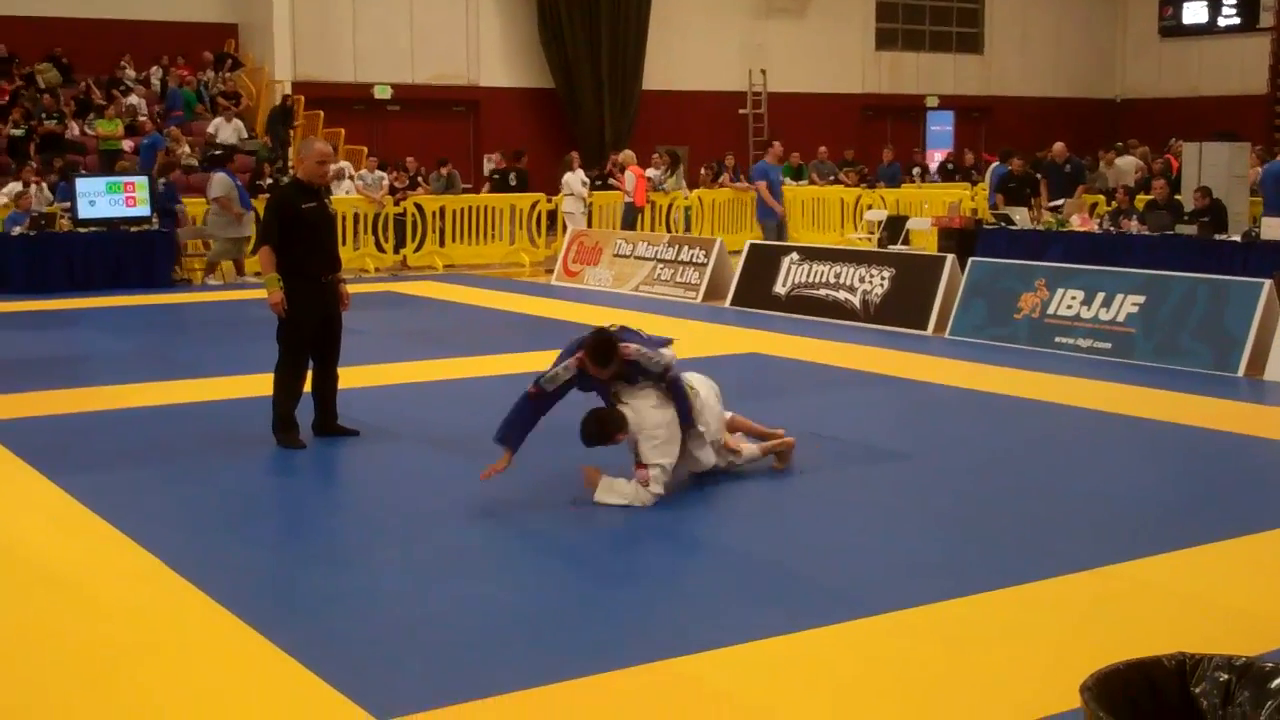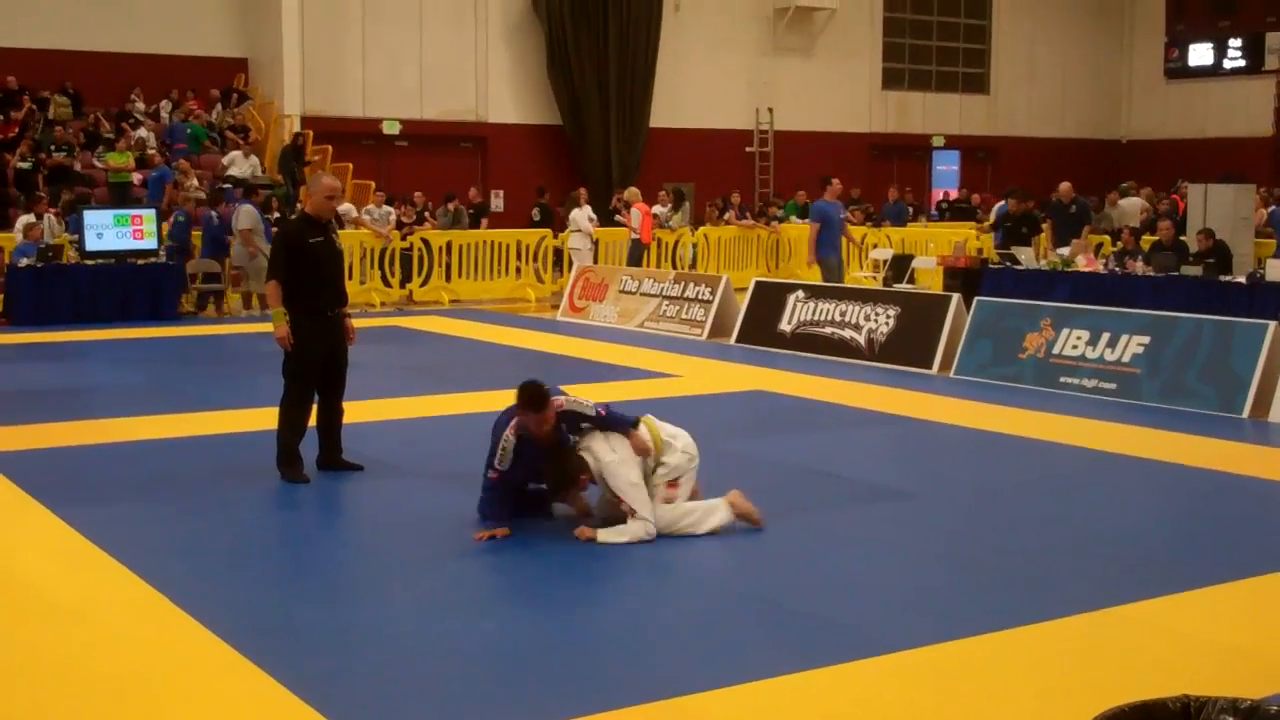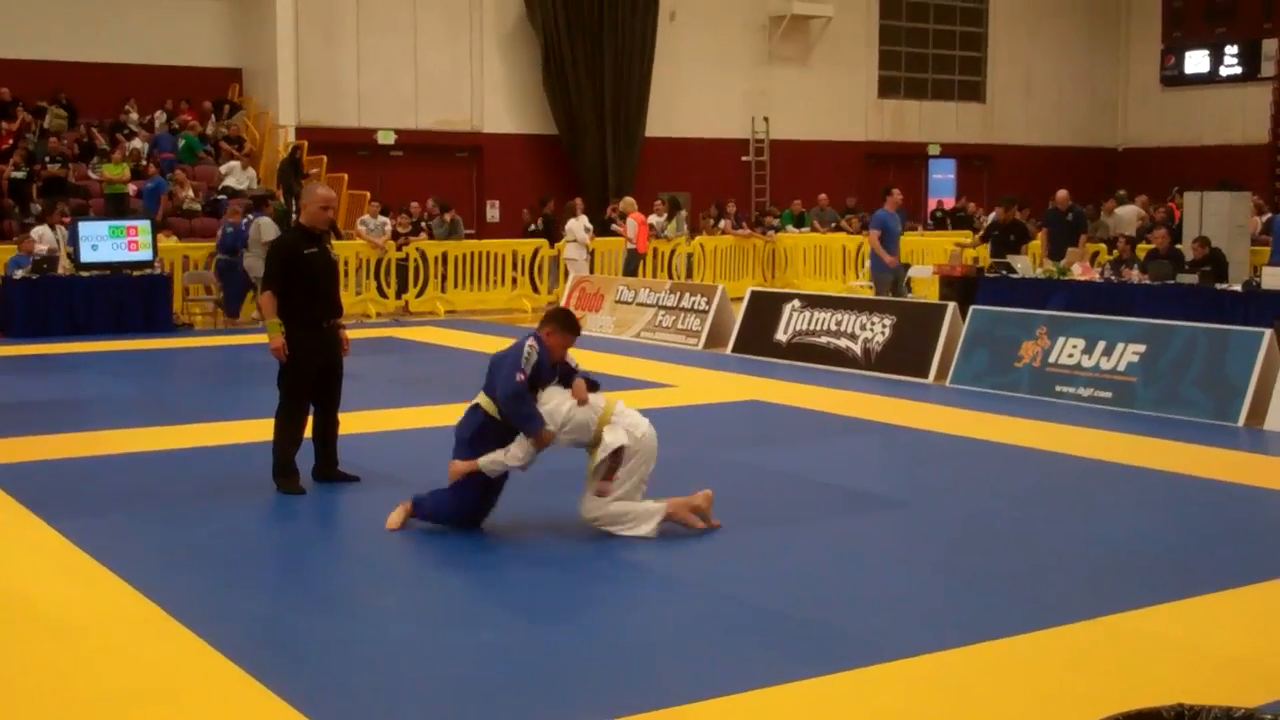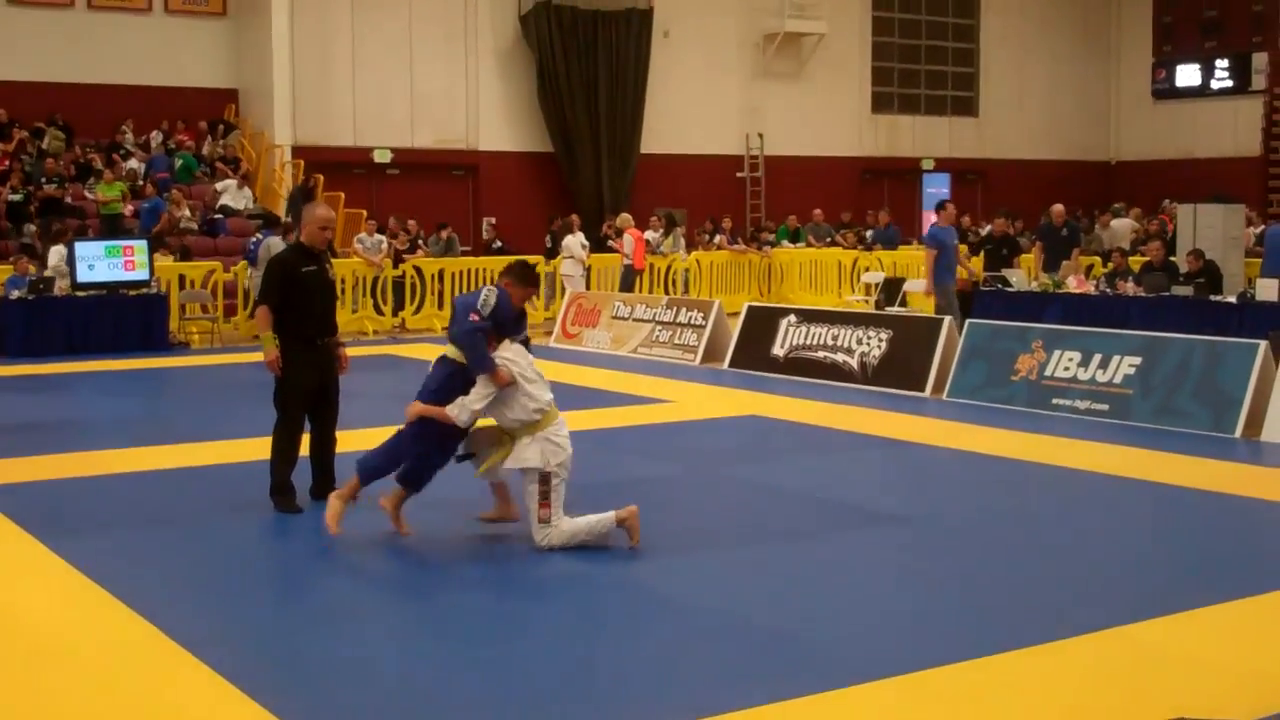
dt=0.5s
person 1, frame 1
left shoulder: (323, 196)
right shoulder: (283, 198)
right elbow: (266, 246)
left wrist: (339, 281)
right wrist: (273, 286)
left hip: (326, 289)
right hip: (297, 292)
left knee: (328, 359)
right knee: (293, 362)
left ankle: (326, 421)
right ankle: (284, 427)
person 1, frame 2
left shoulder: (330, 231)
right shoulder: (291, 232)
right elbow: (273, 280)
left wrist: (344, 315)
right wrist: (279, 319)
left hip: (332, 324)
right hip: (303, 325)
left knee: (333, 394)
right knee: (298, 395)
left ankle: (330, 455)
right ankle: (288, 461)
person 1, frame 3
left shoulder: (325, 241)
right shoulder: (286, 244)
right elbow: (268, 291)
left wrist: (338, 326)
right wrist: (274, 331)
left hip: (327, 334)
right hip: (298, 337)
left knee: (328, 405)
right knee: (293, 407)
left ankle: (326, 467)
right ankle: (284, 473)
person 1, frame 4
left shoulder: (323, 261)
right shoulder: (284, 262)
right elbow: (264, 306)
left wrist: (337, 344)
right wrist: (269, 344)
left hip: (323, 351)
right hip: (294, 353)
left knee: (326, 422)
right knee: (290, 424)
left ankle: (324, 485)
right ankle: (281, 491)
person 2, frame 1
left shoulder: (652, 437)
right shoulder: (620, 401)
left elbow: (646, 494)
left wrist: (600, 484)
left hip: (700, 408)
right hip: (691, 383)
right knee: (720, 420)
left ankle: (778, 445)
right ankle: (772, 434)
person 2, frame 2
left shoulder: (615, 470)
right shoulder: (579, 450)
left elbow: (645, 529)
left wrist: (597, 534)
left hip: (676, 451)
right hip: (660, 439)
left knee: (661, 521)
left ankle: (728, 505)
right ankle: (685, 494)
person 2, frame 3
left shoulder: (541, 413)
right shoulder: (544, 394)
left elbow: (516, 456)
left wrist: (467, 467)
left hip: (626, 439)
right hip: (633, 431)
left knee: (595, 511)
right knee: (618, 507)
left ankle: (674, 508)
right ankle: (693, 502)
person 2, frame 4
left shoulder: (499, 364)
right shoulder: (511, 350)
left elbow: (464, 414)
left wrist: (421, 410)
left hip: (542, 445)
left knee: (548, 538)
right knee: (475, 442)
left ankle: (623, 517)
right ankle: (505, 505)
person 3, frame 1
left shoulder: (637, 353)
right shoulder: (571, 365)
left elbow: (673, 383)
right elbow: (533, 400)
left wrist: (687, 422)
right wrist: (508, 450)
person 3, frame 2
left shoulder: (563, 405)
right shoulder: (508, 435)
left elbow: (603, 415)
right elbow: (495, 480)
left wrist: (632, 432)
right wrist: (498, 523)
left hip: (557, 448)
right hip: (523, 457)
right knee: (488, 513)
person 3, frame 3
left shoulder: (554, 357)
right shoulder: (527, 350)
right elbow: (511, 395)
left wrist: (579, 382)
right wrist: (536, 429)
left hip: (503, 433)
right hip: (482, 430)
right knee: (460, 509)
right ankle: (409, 508)
person 3, frame 4
left shoulder: (514, 315)
right shoulder: (486, 297)
right elbow: (467, 333)
right wrist: (494, 370)
left hip: (468, 382)
right hip: (451, 377)
left knee: (442, 445)
right knee: (416, 437)
left ankle: (397, 501)
right ankle: (345, 493)
